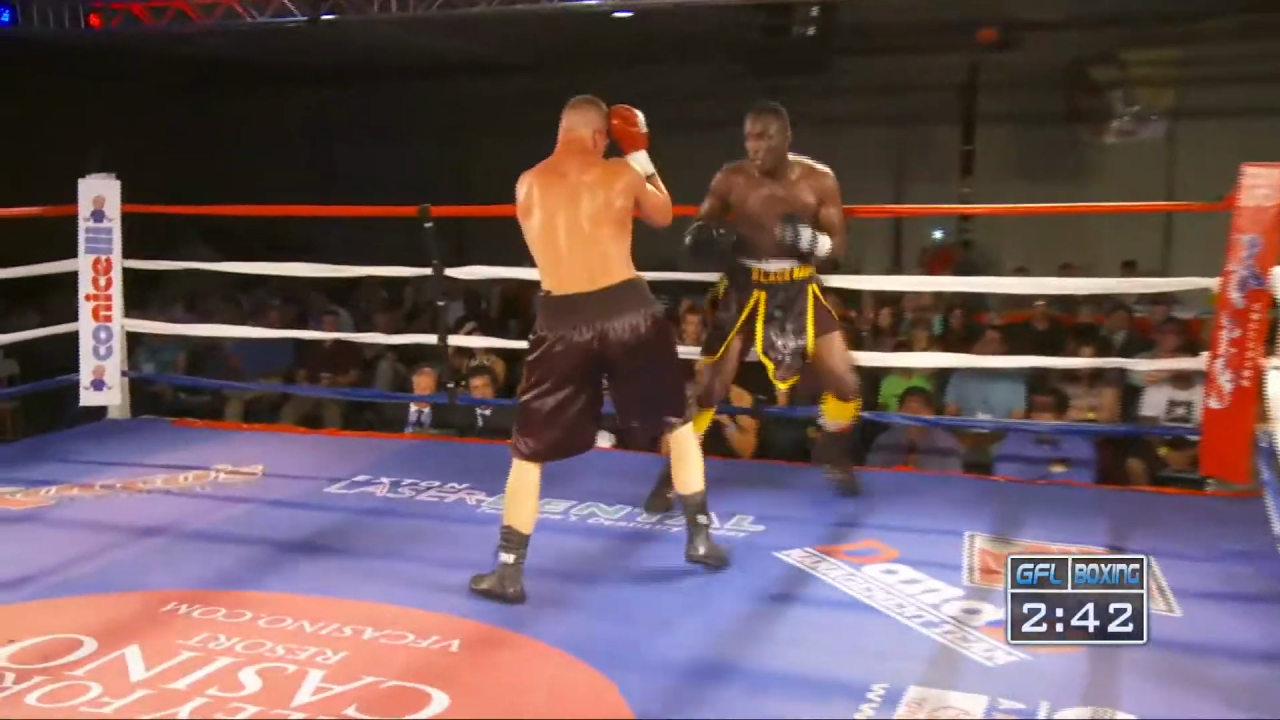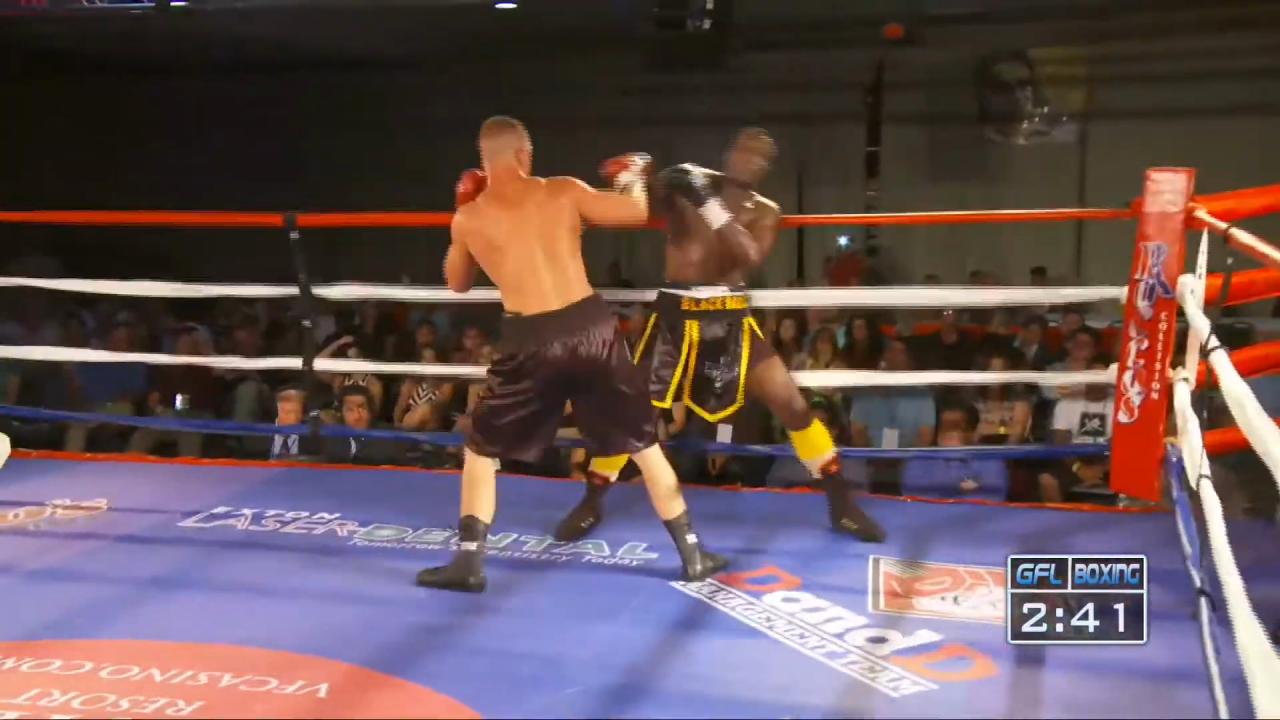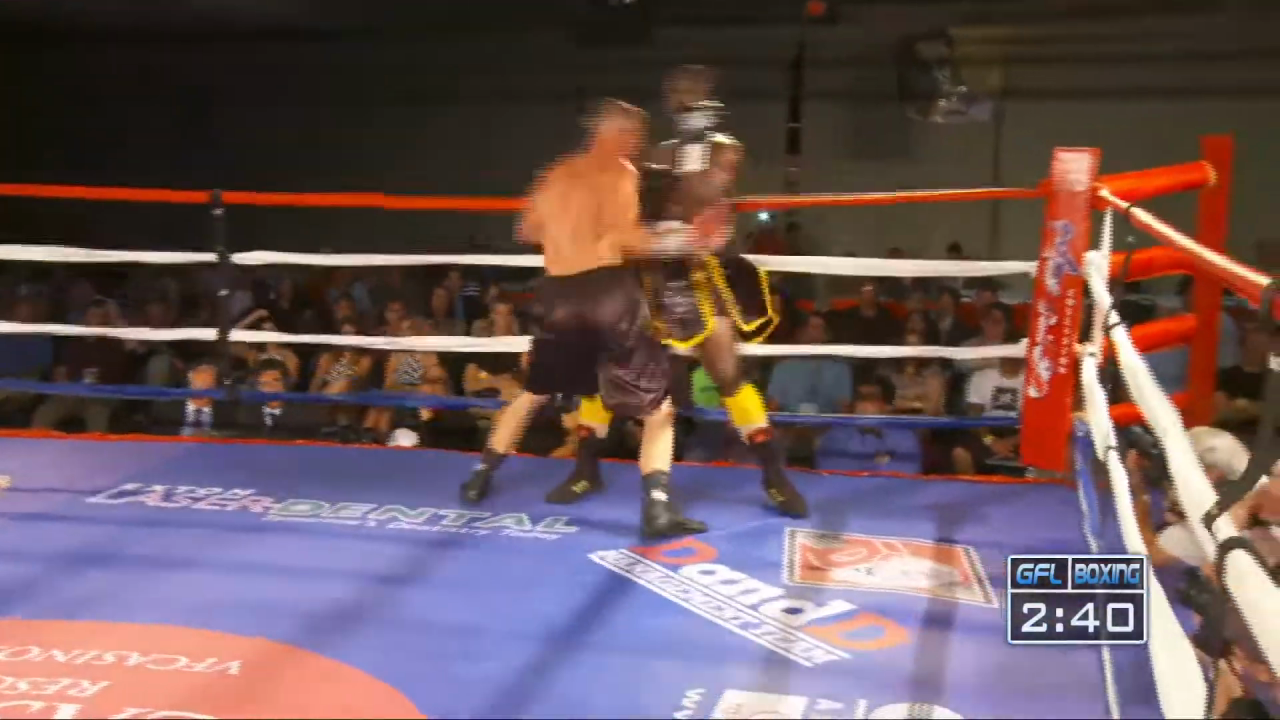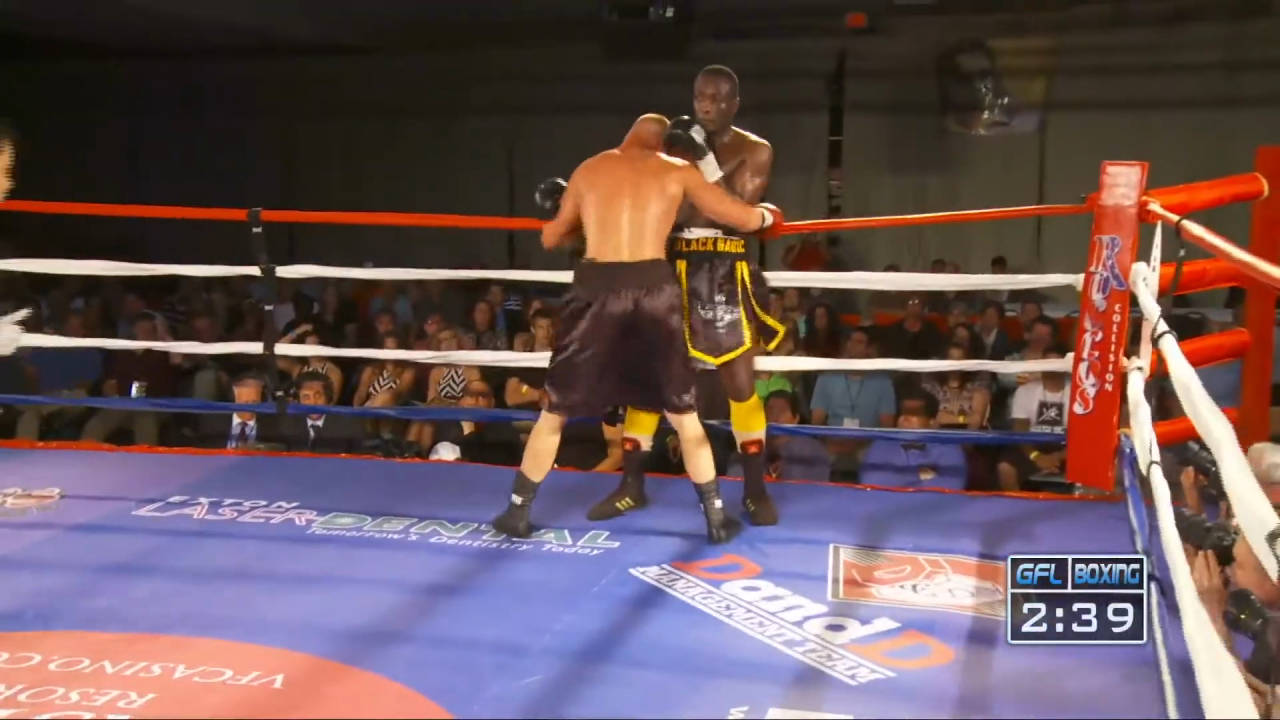
dt=1s
person 1, frame 1
left shoulder: (527, 184)
right shoulder: (621, 174)
right elbow: (662, 216)
right wrist: (639, 152)
left hip: (562, 321)
right hip: (627, 311)
left knee: (528, 451)
right knee: (676, 422)
left ankle: (508, 572)
right ankle: (699, 535)
person 1, frame 2
left shoulder: (468, 219)
right shoulder: (564, 191)
left elbow: (457, 283)
right elbow: (635, 213)
right wrist: (631, 176)
left hip: (530, 343)
right hip: (591, 329)
left knee: (480, 451)
right knee: (645, 447)
left ankle: (466, 562)
right ankle: (693, 553)
person 1, frame 3
left shoulder: (555, 177)
right shoulder: (619, 173)
left elbow: (527, 234)
right elbow: (630, 240)
left hip: (559, 300)
right hip: (608, 299)
left knee: (532, 391)
right knee: (657, 407)
left ankle: (480, 479)
right ankle: (659, 509)
person 1, frame 4
left shoulder: (588, 169)
right shoulder: (677, 171)
left elbow: (551, 238)
right elbow: (743, 218)
right wrist: (767, 217)
left hip: (596, 289)
right hip: (654, 288)
left knee: (556, 410)
right knee: (683, 412)
left ankle: (518, 511)
right ankle: (716, 517)
person 2, frame 1
left shoulder: (819, 179)
right shoulder: (730, 178)
left elbow: (838, 242)
right elbow: (702, 222)
left wrist: (814, 243)
right wrist: (699, 235)
left hip: (798, 289)
right hip: (745, 287)
left knee: (845, 384)
right knee: (712, 386)
left ankle: (835, 456)
right ankle: (673, 475)
person 2, frame 2
left shoulder: (763, 211)
right shoulder: (682, 184)
left elbow: (749, 258)
left wrist: (708, 203)
left hip: (730, 320)
right hip: (676, 316)
left knee: (794, 407)
left ankle: (844, 507)
right ankle: (590, 504)
person 2, frame 3
left shoulder: (723, 146)
right shoulder: (662, 151)
left elbow: (697, 203)
right elbow: (641, 201)
left wrist: (694, 143)
left hip: (698, 267)
right hip: (648, 265)
left knee: (728, 374)
left ankle: (775, 477)
right ankle: (586, 469)
person 2, frame 4
left shoulder: (755, 150)
right shoulder: (675, 146)
left wrist: (704, 157)
left hip: (725, 269)
right hip: (673, 267)
left knee: (739, 382)
left ankle: (756, 490)
right ankle: (631, 485)
